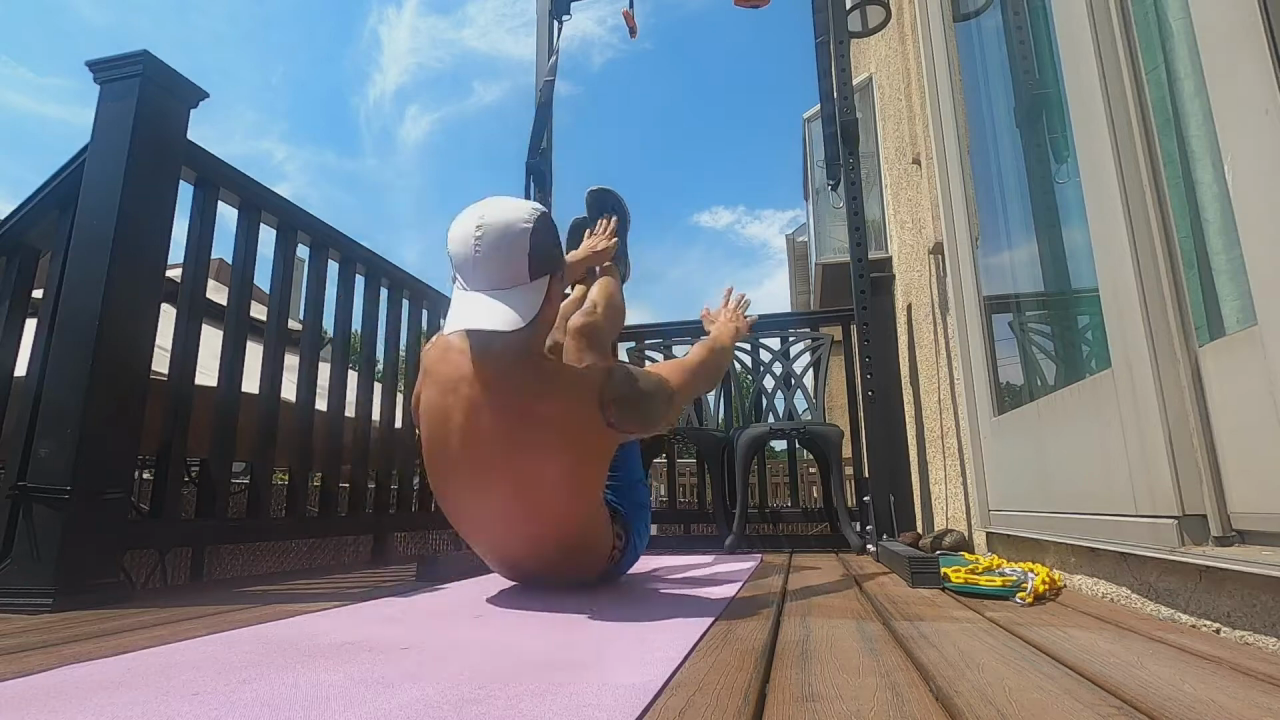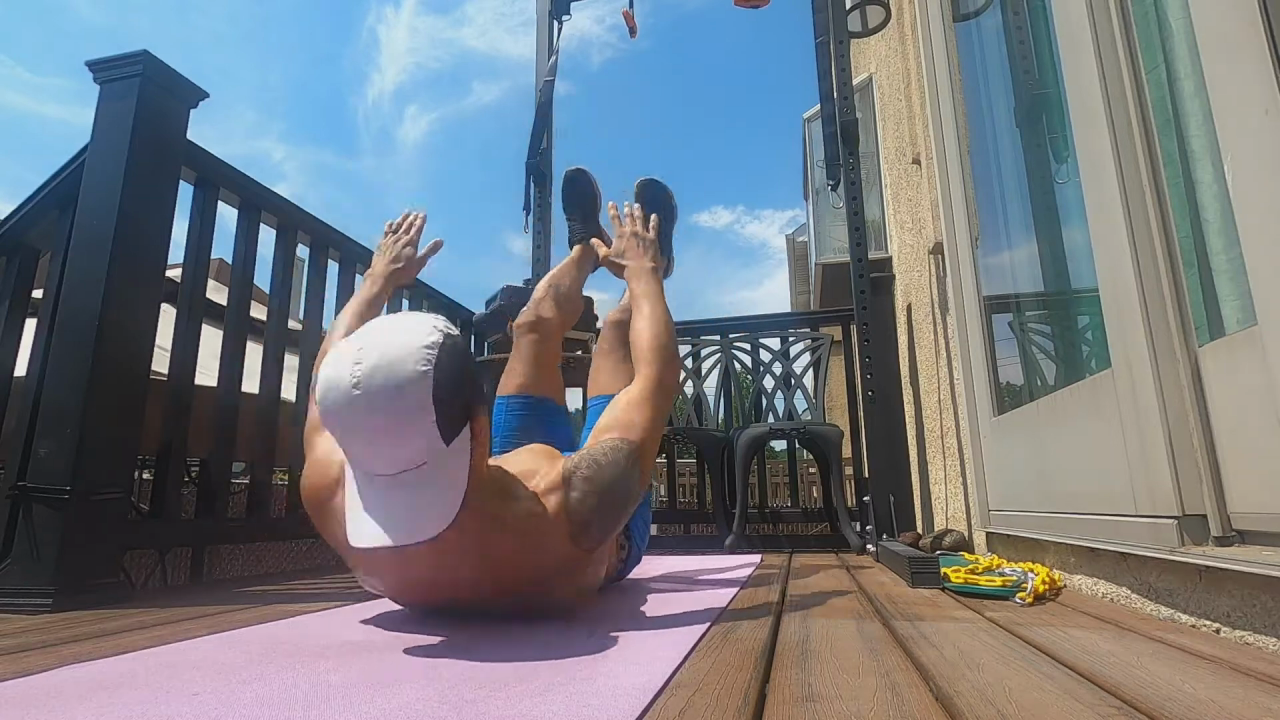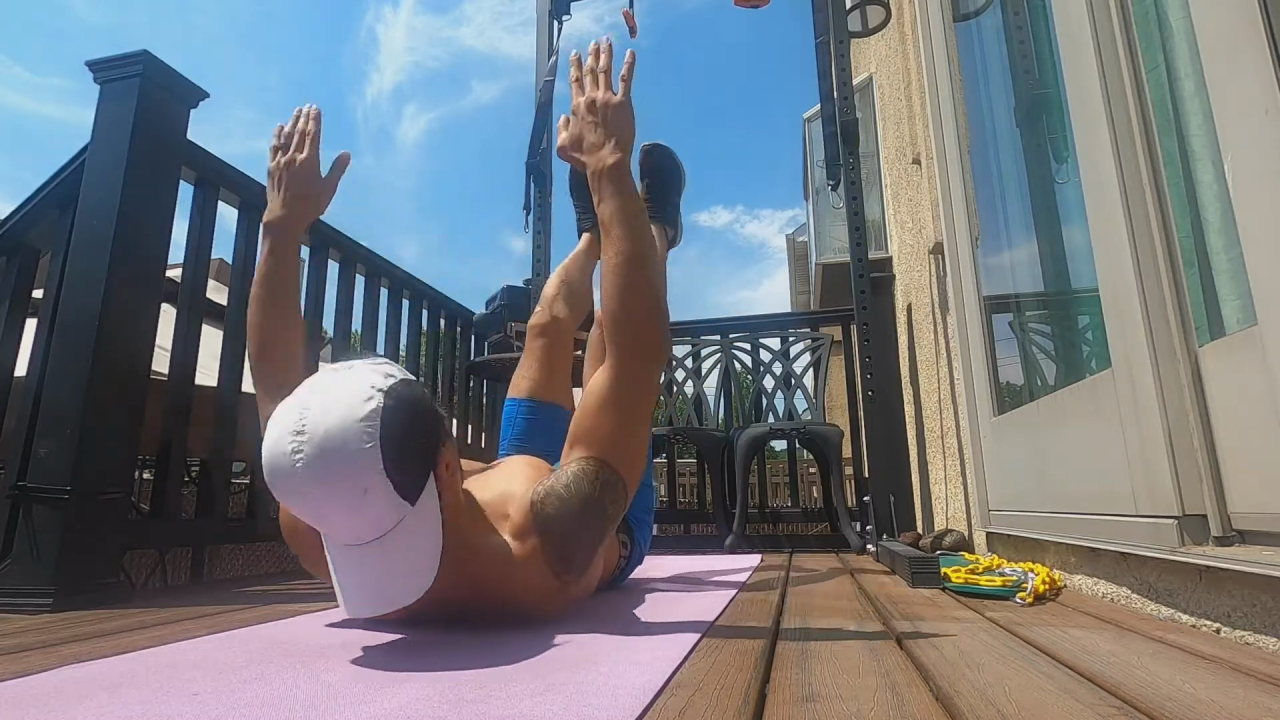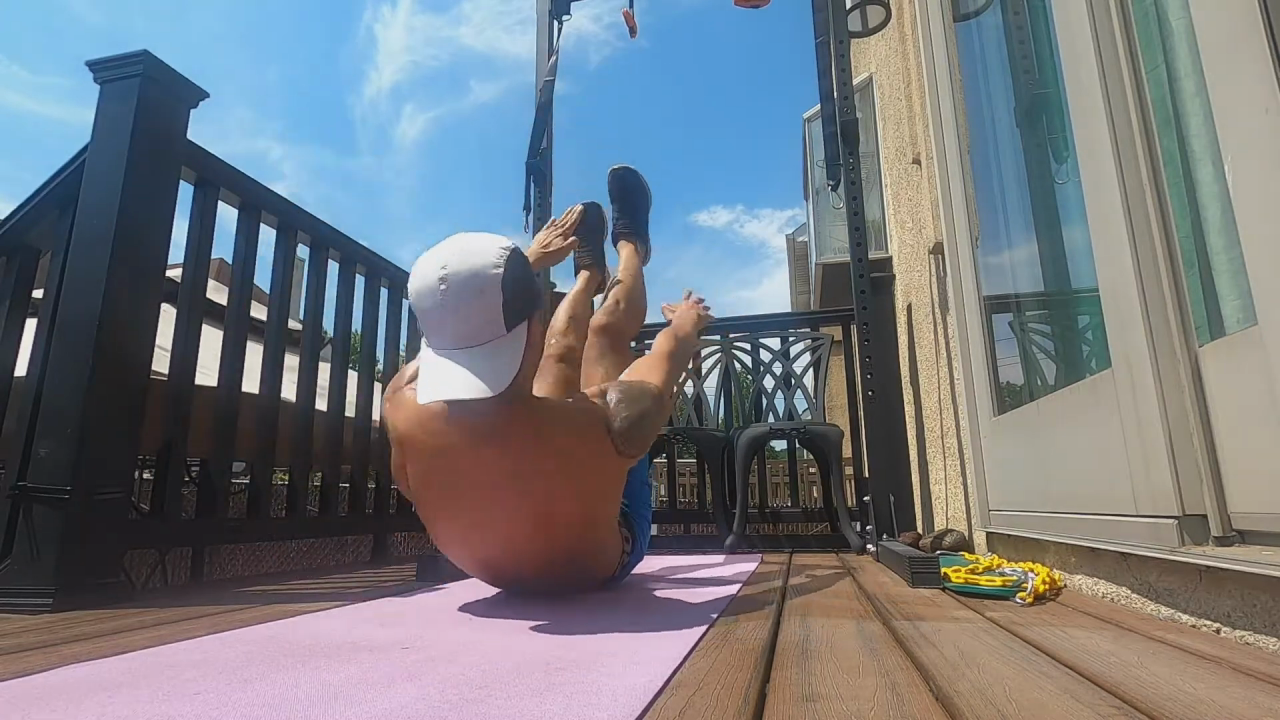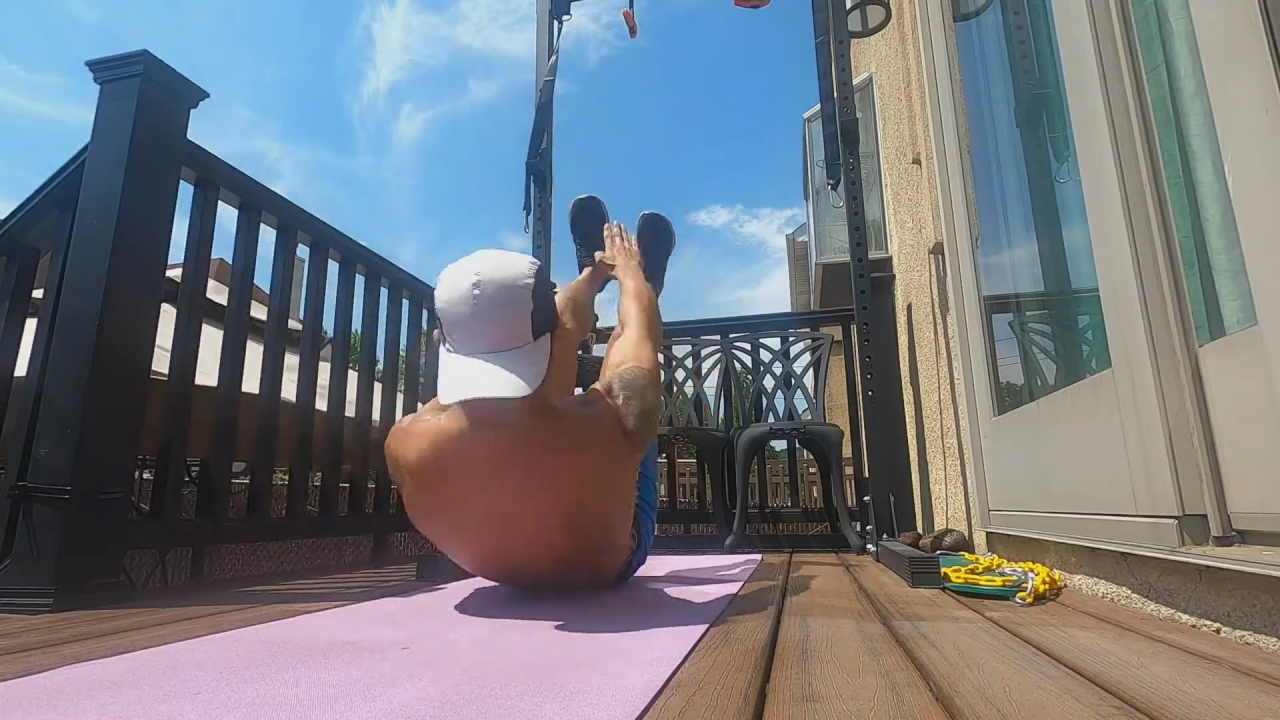
dt=1s
person 1, frame 1
left shoulder: (436, 358)
right shoulder: (595, 392)
left elbow: (499, 289)
right elbow: (697, 372)
left wrist: (573, 263)
right wrist: (724, 333)
left hip: (507, 557)
right hip: (597, 560)
left knee: (556, 346)
right knee: (585, 329)
left ankle: (587, 284)
right ankle: (608, 276)
person 1, frame 2
left shoulder: (335, 507)
right shoulder: (572, 511)
left elbow: (329, 385)
right elbow: (657, 378)
left wrist: (377, 284)
right wrist: (643, 268)
left knee: (535, 323)
right knee: (619, 329)
left ankle: (585, 250)
right ankle: (655, 259)
person 1, frame 3
left shoulder: (314, 531)
right shoulder: (548, 546)
left elbow: (271, 365)
right elbow: (643, 353)
left wrist: (282, 222)
right wrist: (609, 165)
right hip: (608, 539)
left knee: (548, 322)
right knee: (612, 331)
left ankle: (594, 239)
right ankle: (656, 232)
person 1, frame 4
left shoulder: (404, 402)
right shoulder: (601, 423)
left elbow: (465, 310)
right elbow: (663, 362)
left wrist: (530, 261)
right wrist: (682, 328)
right hip: (601, 561)
left knee: (563, 350)
right knee: (607, 328)
left ankle: (591, 272)
right ankle: (630, 247)
person 1, frame 5
left shoulder: (411, 449)
right shoulder: (611, 421)
right elbow: (641, 336)
right wrist: (632, 273)
left hip: (518, 565)
right hip: (608, 566)
left knee: (563, 328)
right knee: (628, 338)
left ankle: (594, 268)
